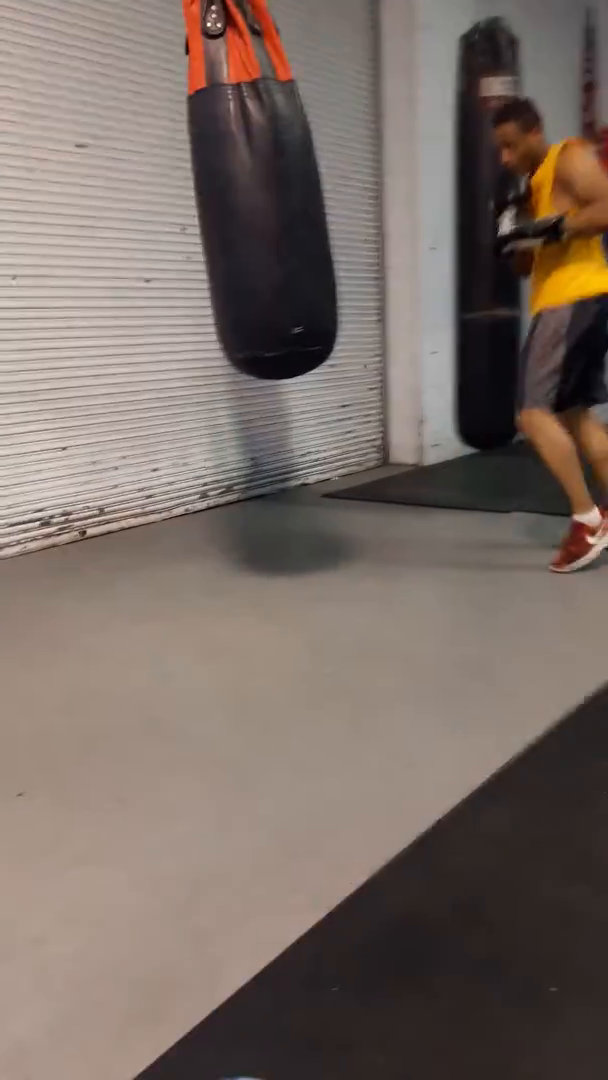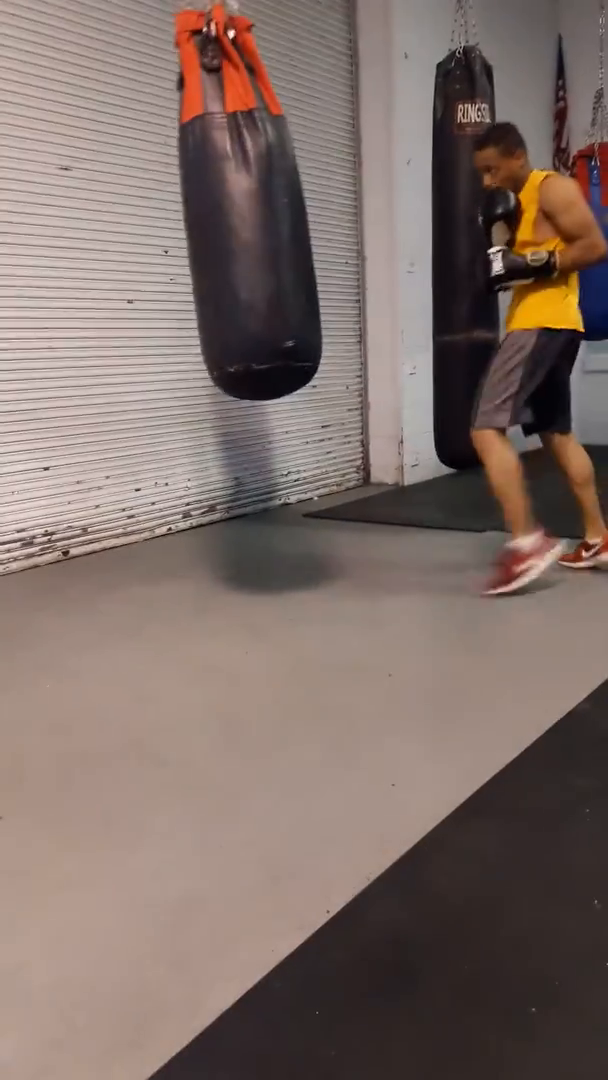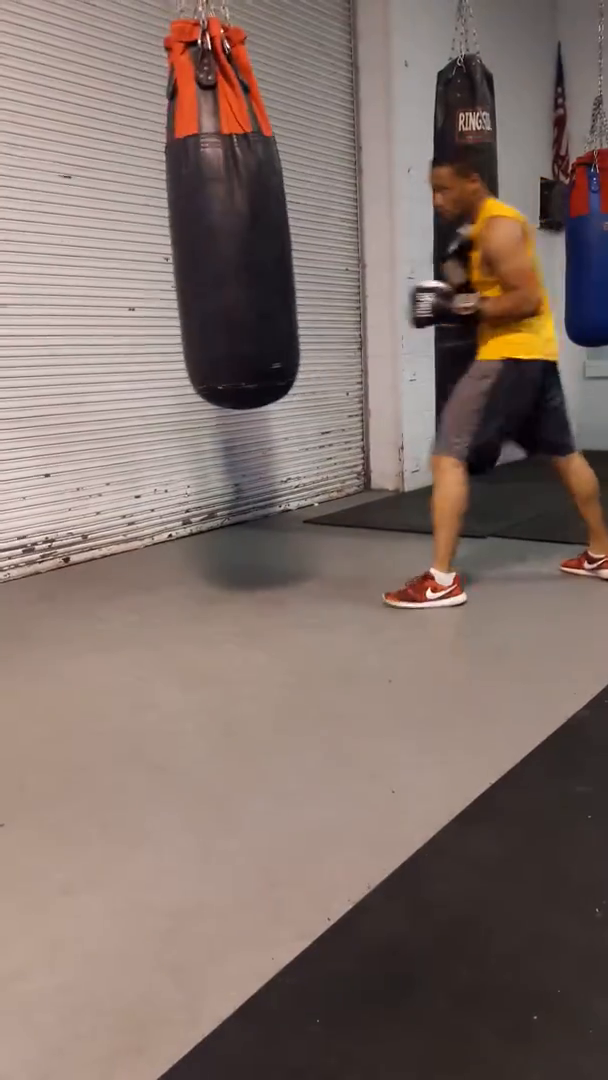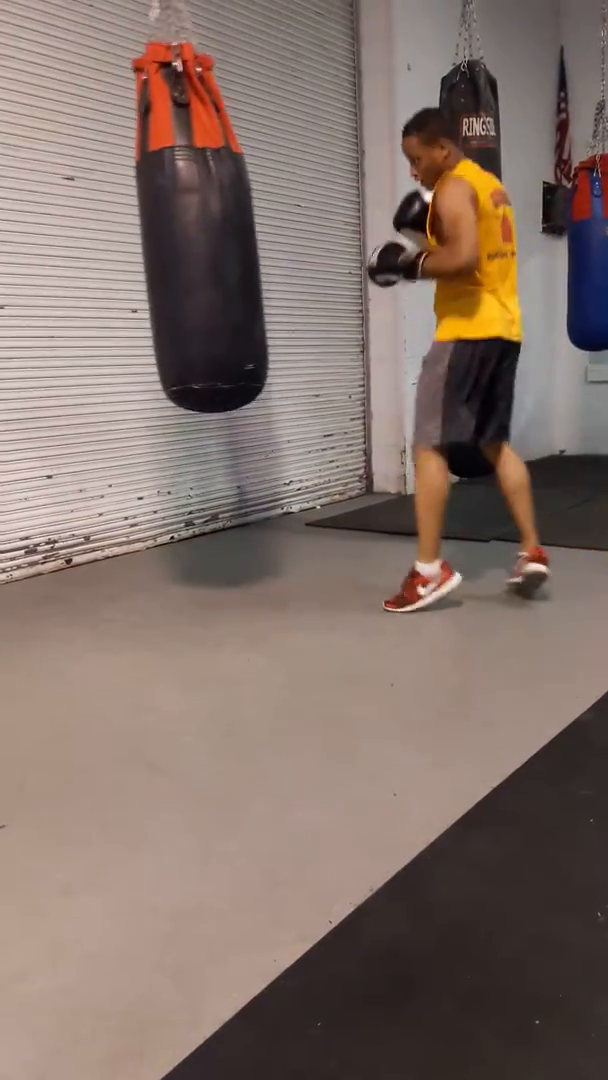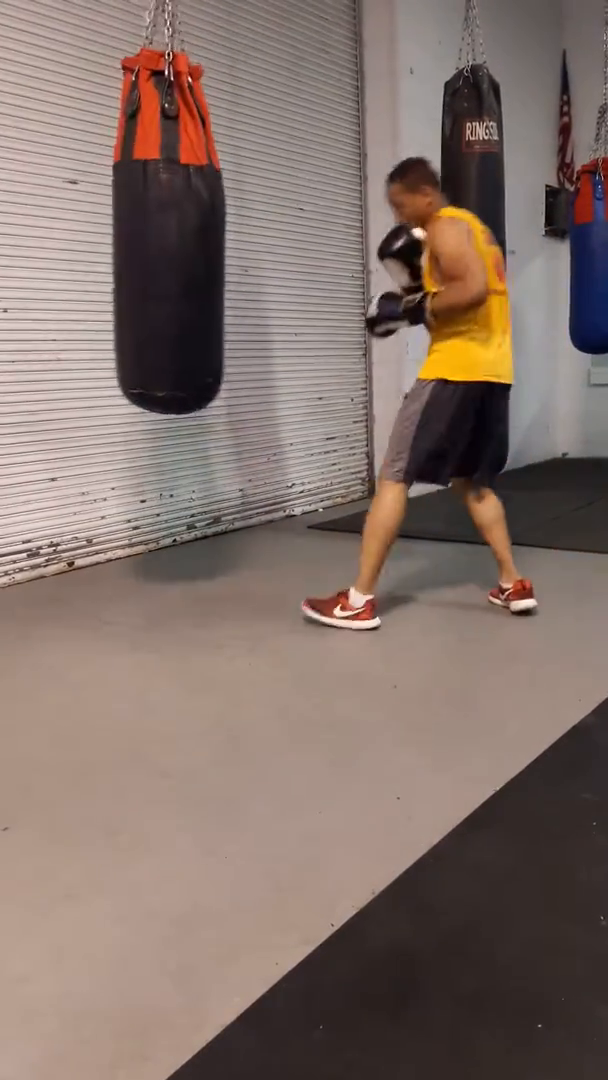
dt=0.3s
person 1, frame 1
right shoulder: (532, 183)
right elbow: (526, 263)
left wrist: (549, 227)
right wrist: (516, 223)
right hip: (556, 303)
left knee: (532, 412)
person 1, frame 2
left shoulder: (553, 188)
right shoulder: (516, 202)
right elbow: (512, 271)
left wrist: (538, 264)
right wrist: (501, 231)
left hip: (544, 325)
right hip: (532, 325)
left knee: (487, 431)
right knee: (558, 434)
left ankle: (526, 543)
person 1, frame 3
left shoulder: (499, 228)
right shoulder: (486, 223)
left elbow: (530, 300)
right elbow: (481, 286)
left wrist: (463, 307)
right wrist: (458, 278)
left hip: (511, 354)
right hip: (537, 355)
left knee: (447, 457)
right knee: (562, 454)
left ankle: (441, 580)
person 1, frame 4
left shoulder: (453, 187)
right shoulder: (490, 187)
left elbow: (464, 256)
left wrist: (411, 263)
right wrist: (424, 227)
left hip: (469, 331)
right hip: (504, 330)
left knee: (428, 446)
right knee: (497, 444)
left ankle: (430, 570)
right ankle: (532, 551)
person 1, frame 5
left shoulder: (445, 228)
right shoulder: (471, 230)
left elbow: (472, 290)
left wrist: (416, 306)
right wrist: (413, 264)
left hip: (456, 371)
right hip: (494, 371)
left knee: (392, 478)
right knee: (471, 480)
left ankle: (358, 600)
right ankle: (513, 583)
